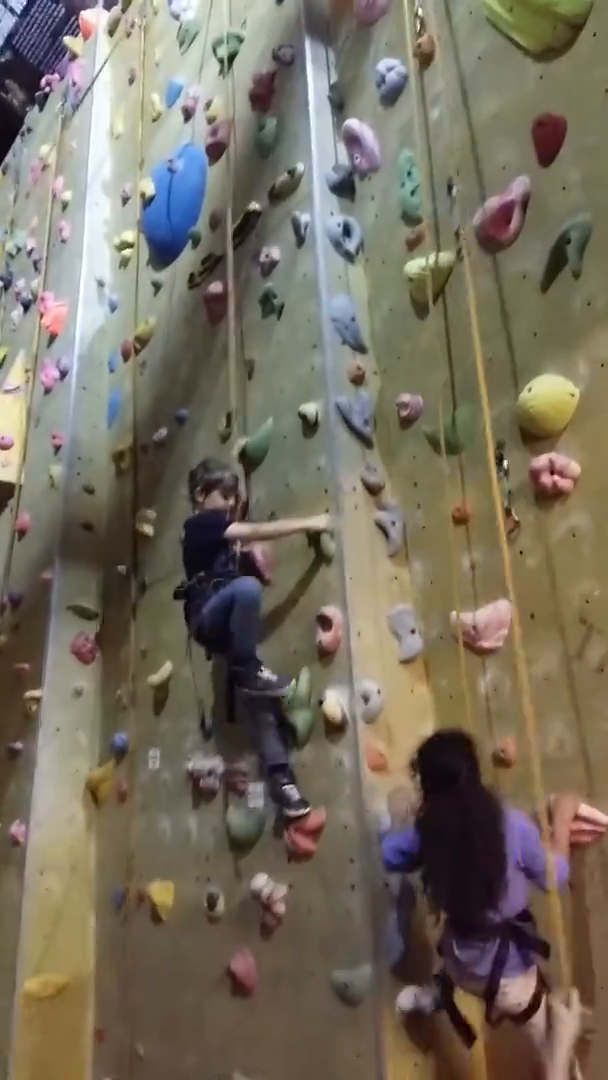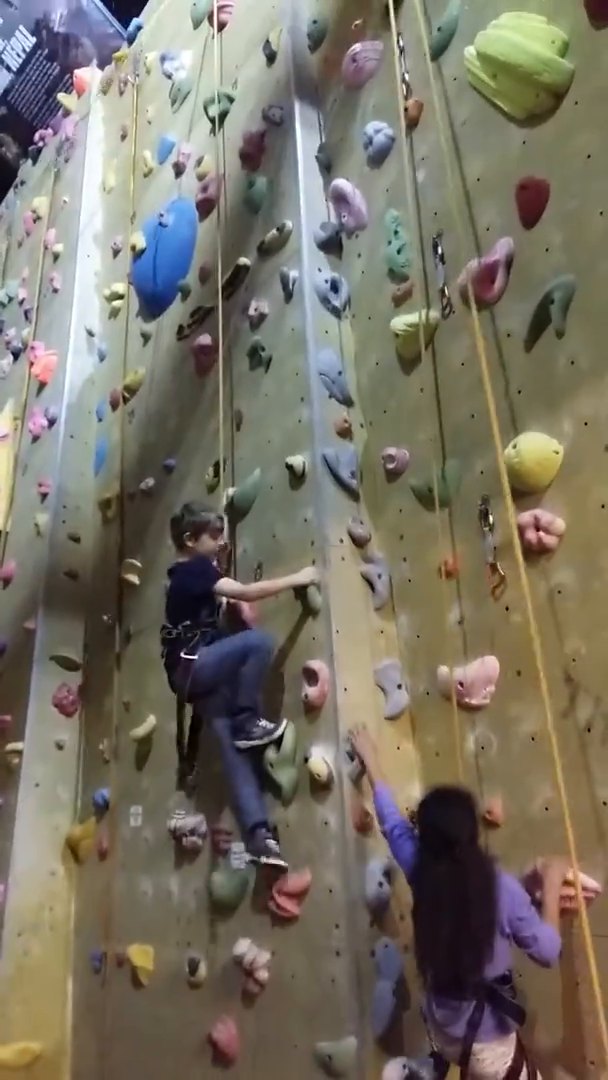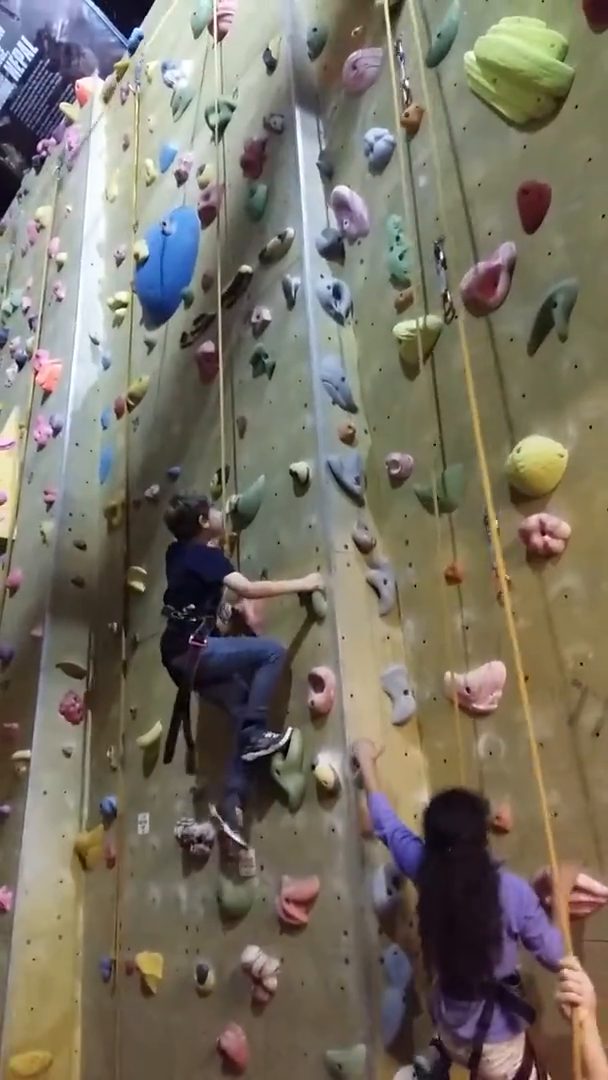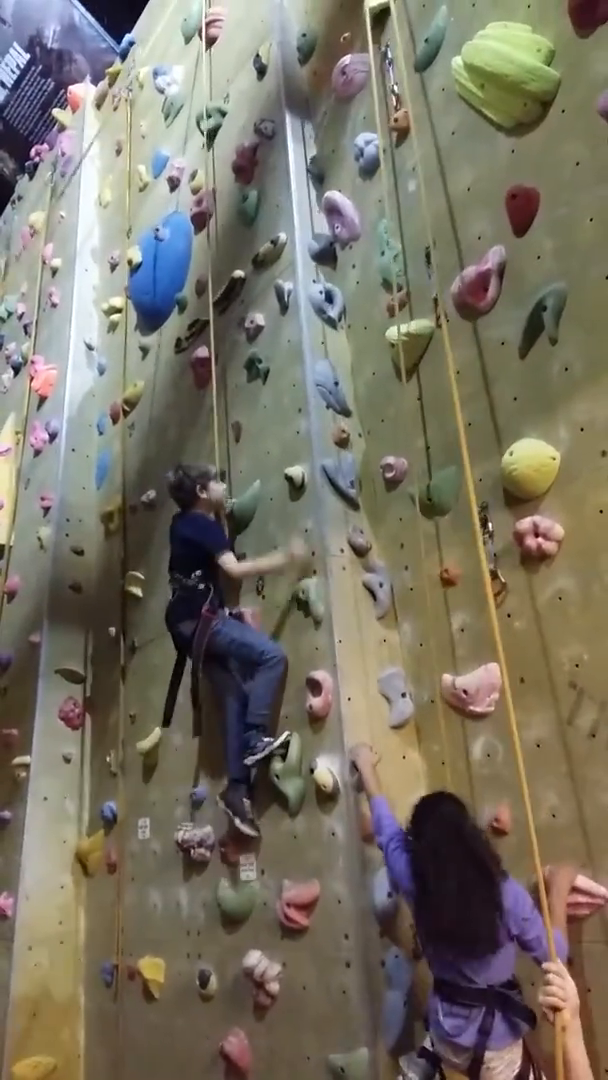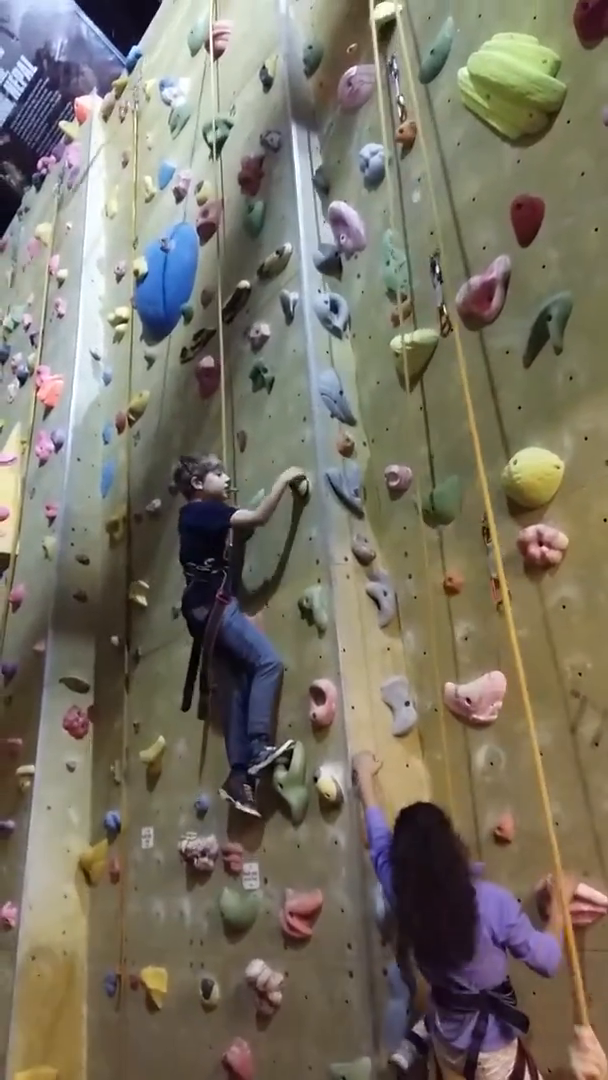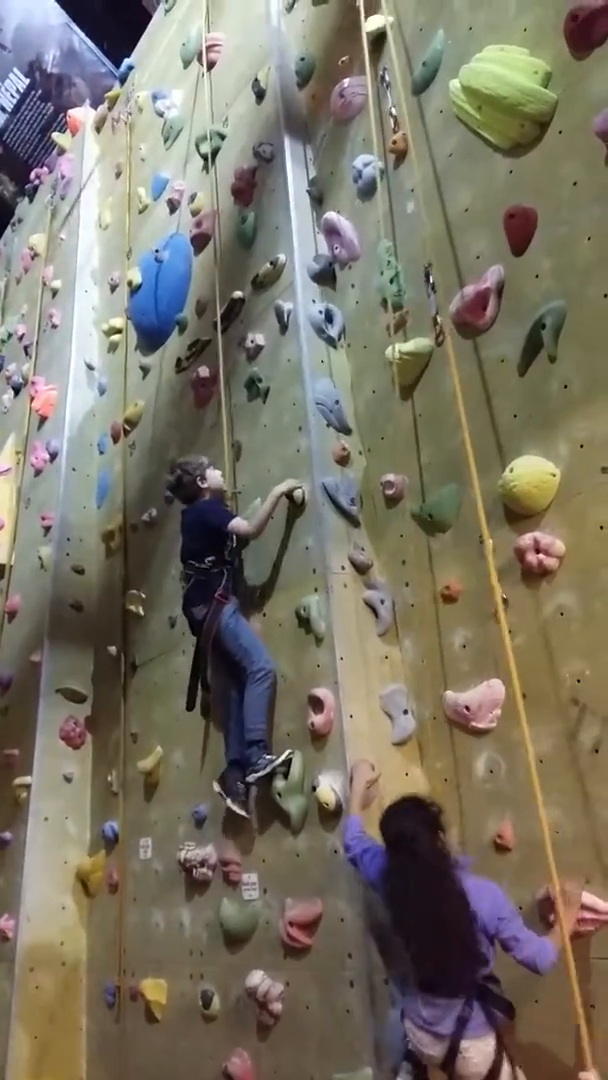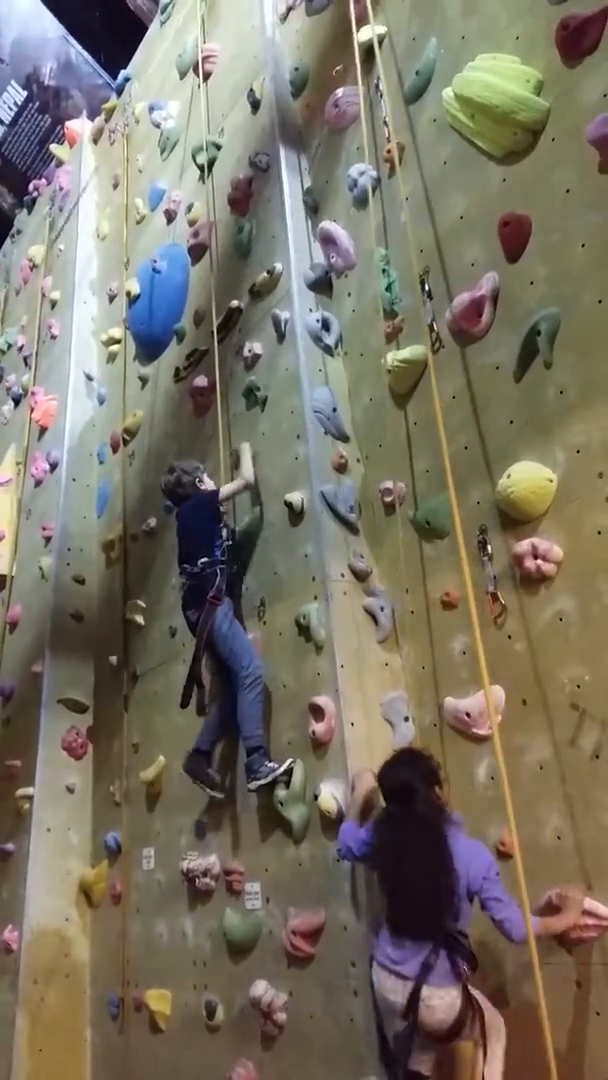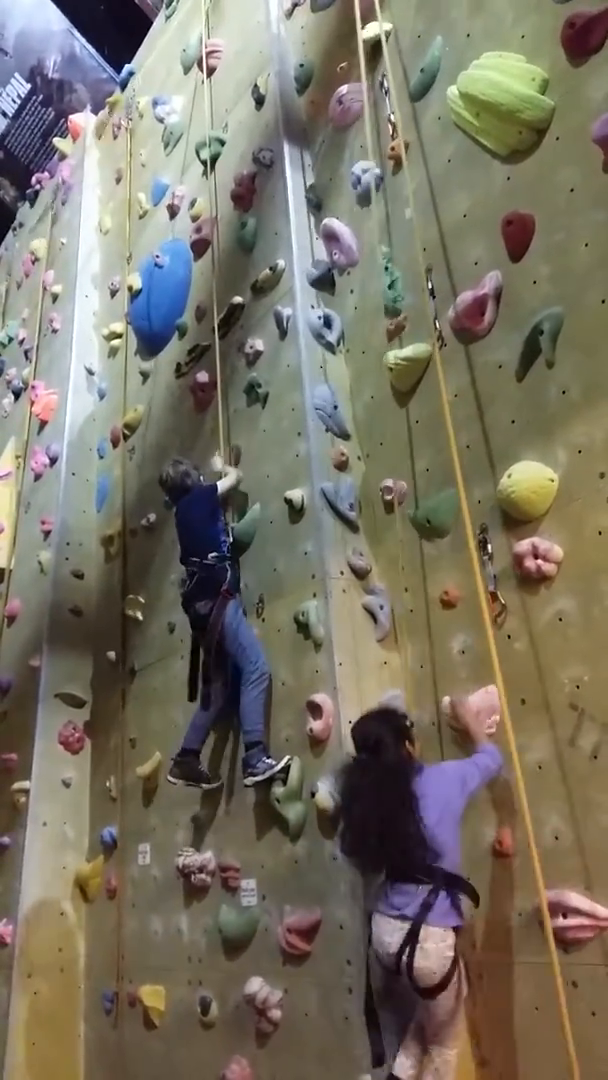
dt=0.4s
person 1, frame 1
left shoulder: (217, 525)
right shoulder: (202, 524)
left elbow: (241, 514)
right elbow: (256, 532)
right wrist: (309, 524)
left hip: (225, 619)
right hip: (207, 616)
left knee: (256, 694)
right knee: (247, 587)
left ankle: (279, 776)
right ankle: (250, 669)
person 1, frame 2
left shoulder: (189, 571)
right shoulder: (194, 570)
right elbow: (243, 592)
right wrist: (296, 579)
left hip: (198, 668)
right hip: (190, 665)
left knee: (235, 748)
right knee: (259, 640)
left ankle: (258, 834)
right ankle: (248, 722)
person 1, frame 3
left shoulder: (179, 553)
right shoulder: (206, 557)
right elbow: (248, 589)
left wrist: (218, 543)
right wrist: (300, 584)
left hip: (186, 652)
right hip: (194, 649)
left knee: (244, 708)
right knee: (273, 652)
left ankle: (231, 803)
right ankle: (255, 734)
person 1, frame 4
left shoulder: (185, 522)
right shoulder: (203, 525)
right elbow: (235, 570)
left wrist: (221, 517)
right wrist: (286, 559)
left hip: (192, 620)
right hip: (202, 618)
left knee: (235, 695)
right knee: (272, 656)
left ankle: (237, 788)
right ankle: (256, 739)
person 1, frame 5
left shoulder: (197, 514)
right shoulder: (205, 511)
right elbow: (258, 518)
left wrist: (226, 502)
right wrist: (284, 479)
left hip: (207, 605)
right hip: (213, 604)
left knee: (242, 683)
right knee: (269, 662)
left ankle: (239, 775)
right ankle: (259, 748)
person 1, frame 6
left shoulder: (201, 512)
right shoulder: (207, 508)
left elbow: (233, 531)
right elbow: (252, 530)
right wrist: (277, 491)
left hip: (209, 603)
right hip: (213, 601)
left knee: (238, 684)
right knee: (261, 667)
left ankle: (234, 772)
right ankle: (256, 758)
person 1, frame 7
left shoulder: (193, 514)
right shoulder: (199, 504)
right elbow: (246, 480)
right wrist: (246, 452)
left hip: (207, 604)
right hip: (211, 603)
left knee: (233, 685)
right knee: (251, 673)
left ankle: (200, 756)
right ankle: (258, 764)
person 1, frame 8
left shoulder: (183, 512)
right shoulder: (202, 497)
right elbow: (236, 476)
right wrist: (219, 466)
left hip: (199, 601)
right hip: (218, 596)
left knee: (222, 685)
right knee: (256, 668)
left ankle: (186, 759)
right ankle: (255, 760)
person 2, frame 1
left shoulder: (427, 833)
right shoulder: (512, 825)
left elbow: (390, 854)
right elbow: (555, 877)
right wrist: (562, 819)
left hip: (462, 968)
right hip: (512, 974)
left ankle: (435, 993)
person 2, frame 2
left shoulder: (419, 871)
right shoulder: (503, 889)
left elbow: (390, 818)
right elbow: (547, 952)
left wrist: (368, 757)
right wrist: (552, 887)
left hip: (442, 1031)
right hip: (489, 1045)
person 2, frame 3
left shoulder: (426, 872)
right shoulder: (512, 890)
left elbow: (386, 824)
right elbow: (554, 955)
left wrist: (366, 762)
right wrist: (560, 891)
left hip: (451, 1030)
right hip: (498, 1043)
person 2, frame 4
left shoulder: (415, 883)
right shoulder: (507, 893)
left elbow: (387, 830)
right elbow: (552, 954)
left wrist: (366, 768)
right wrist: (558, 893)
left hip: (446, 1038)
right hip: (496, 1049)
person 2, frame 5
left shoulder: (402, 894)
right shoulder: (493, 901)
left elbow: (378, 836)
right elbow: (546, 960)
left wrist: (364, 775)
right wrist: (560, 900)
left hip: (445, 1044)
right hip: (491, 1053)
left ankle: (414, 1046)
person 2, frame 6
left shoulder: (391, 879)
right shoulder: (483, 895)
left elbow: (353, 841)
right elbow: (538, 958)
left wrist: (359, 784)
right wrist: (569, 910)
left hip: (419, 1033)
right hip: (472, 1046)
person 2, frame 7
left shoulder: (386, 836)
right shoulder: (471, 855)
left elbow: (346, 844)
right elbow: (514, 927)
left wrist: (360, 794)
right wrist: (566, 916)
left hip: (385, 980)
right hip: (436, 993)
right knee: (492, 1030)
person 2, frame 8
left shoulder: (368, 796)
right shoulder: (445, 779)
left elbow: (351, 847)
right elbow: (491, 758)
right wrist: (470, 721)
left hip: (385, 929)
right hip: (431, 935)
left knee: (415, 1018)
right knee: (442, 1043)
